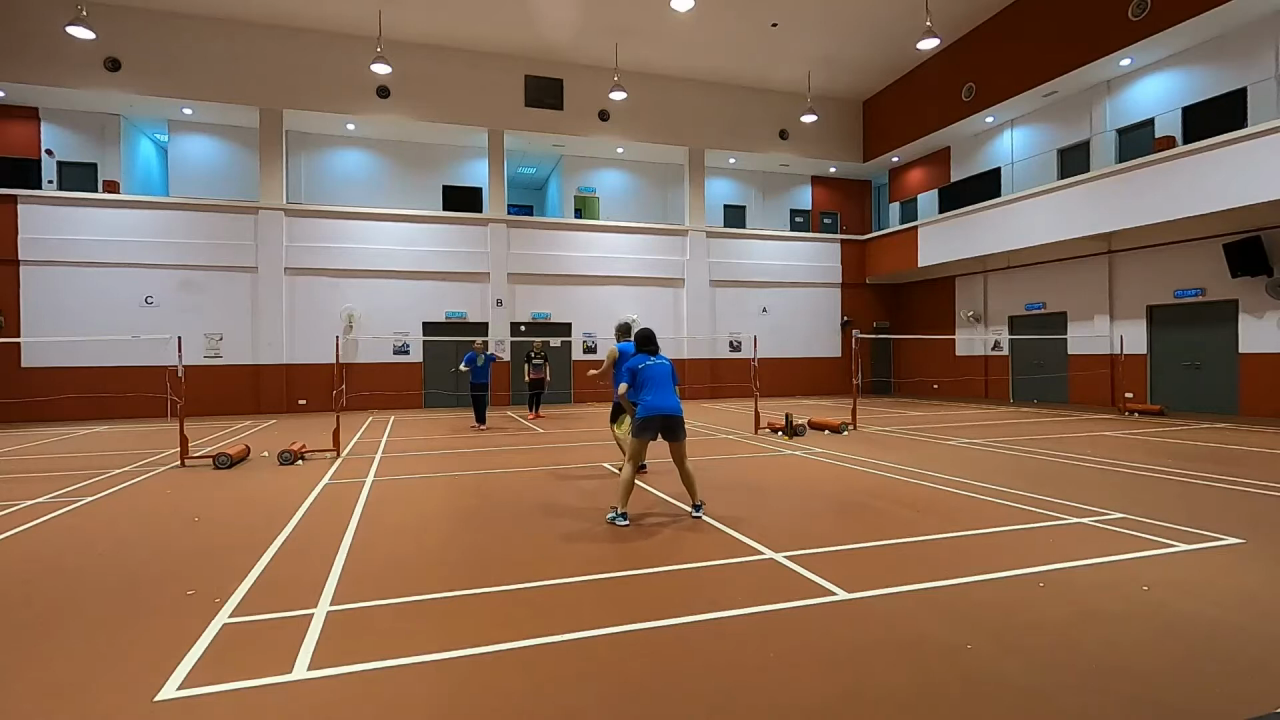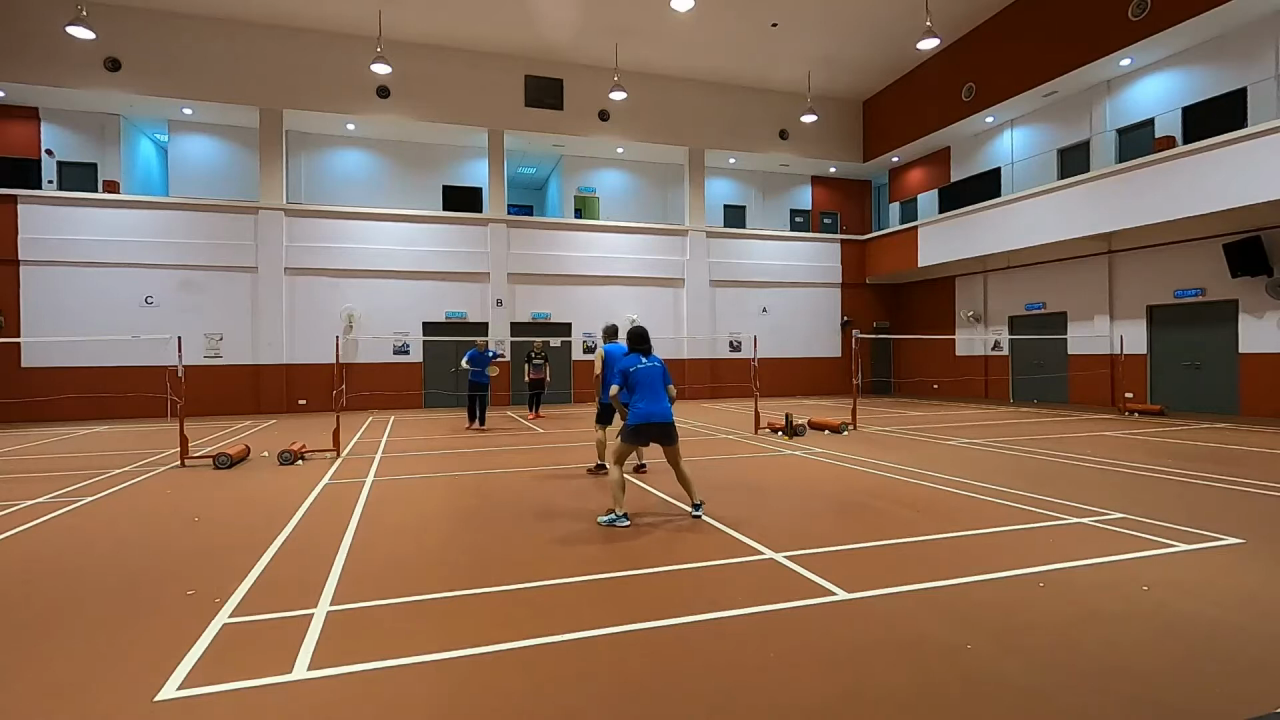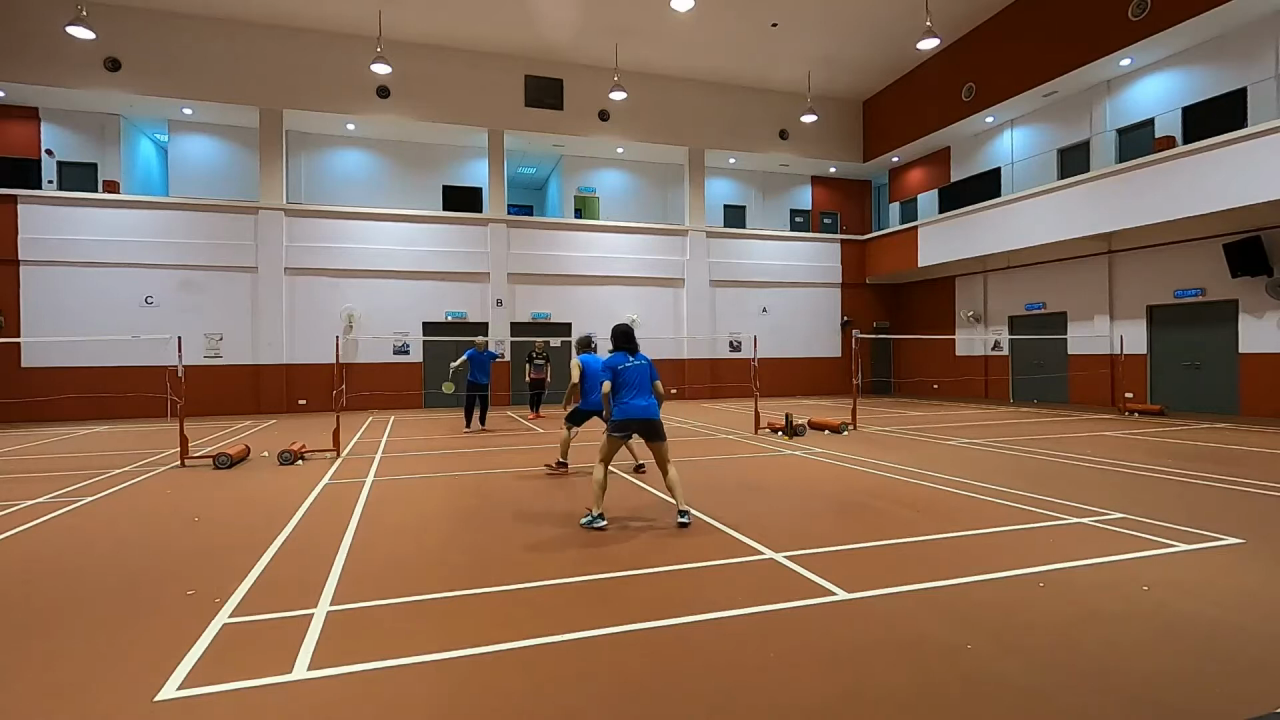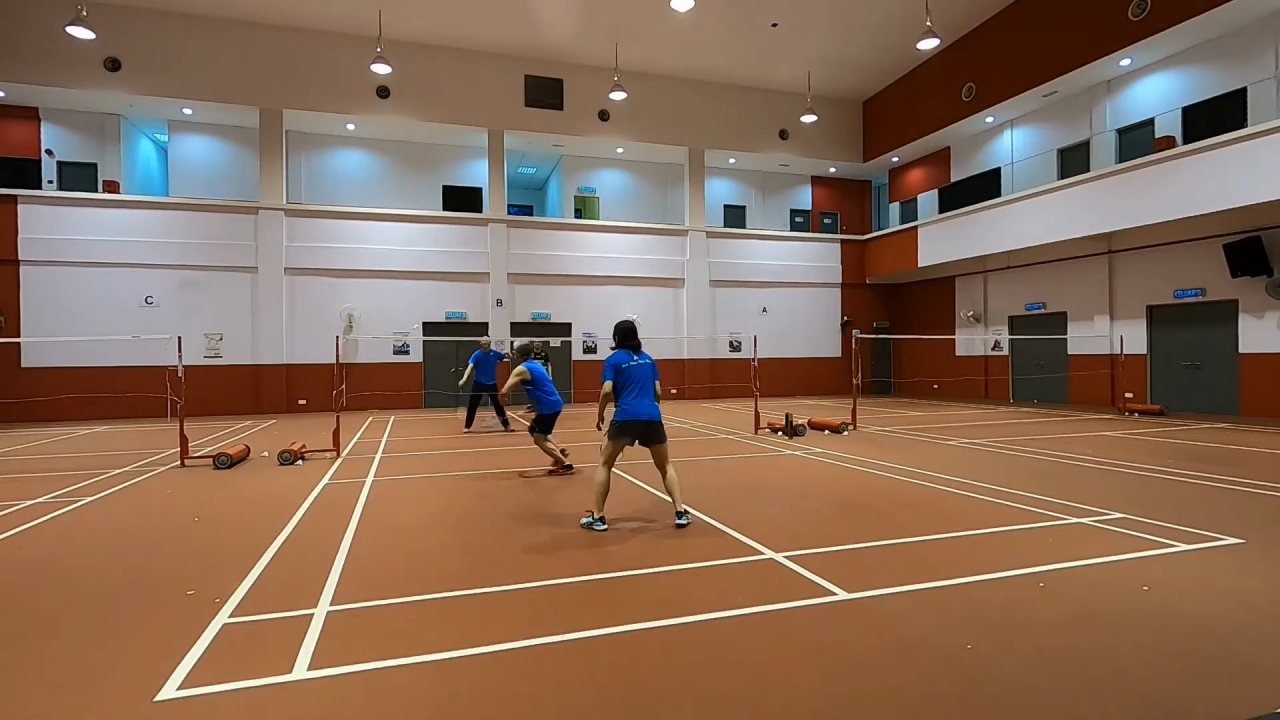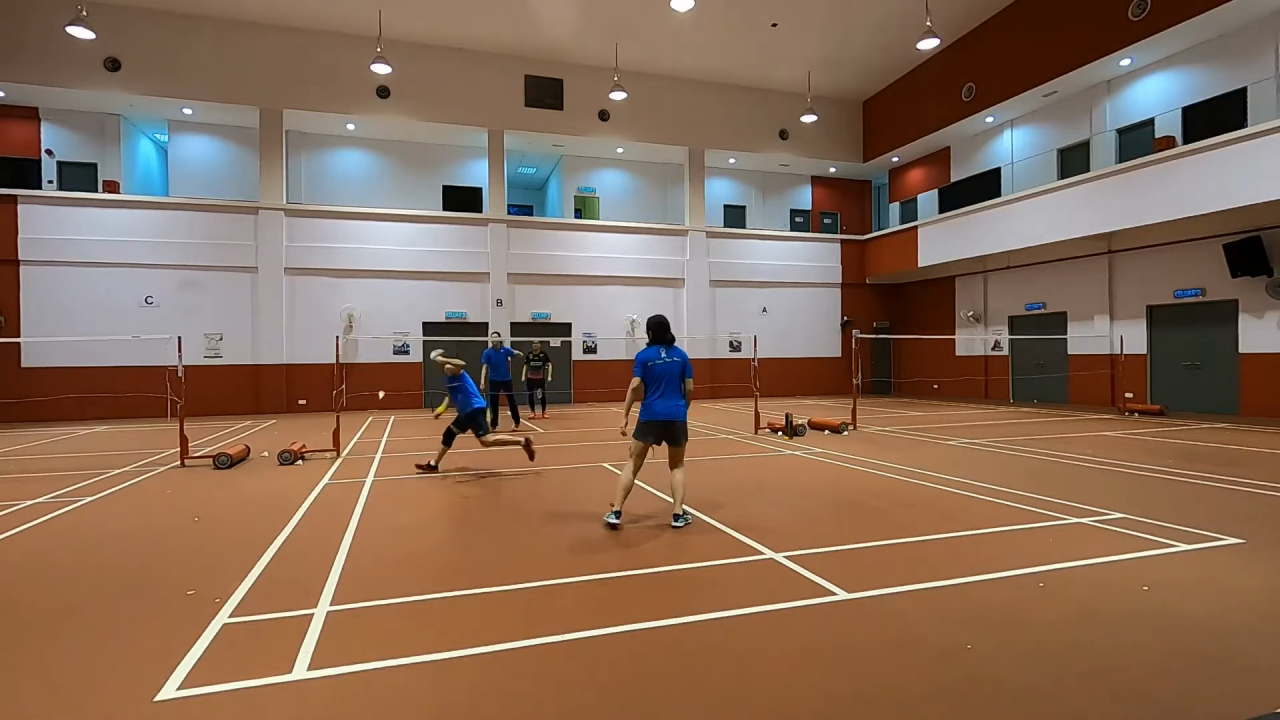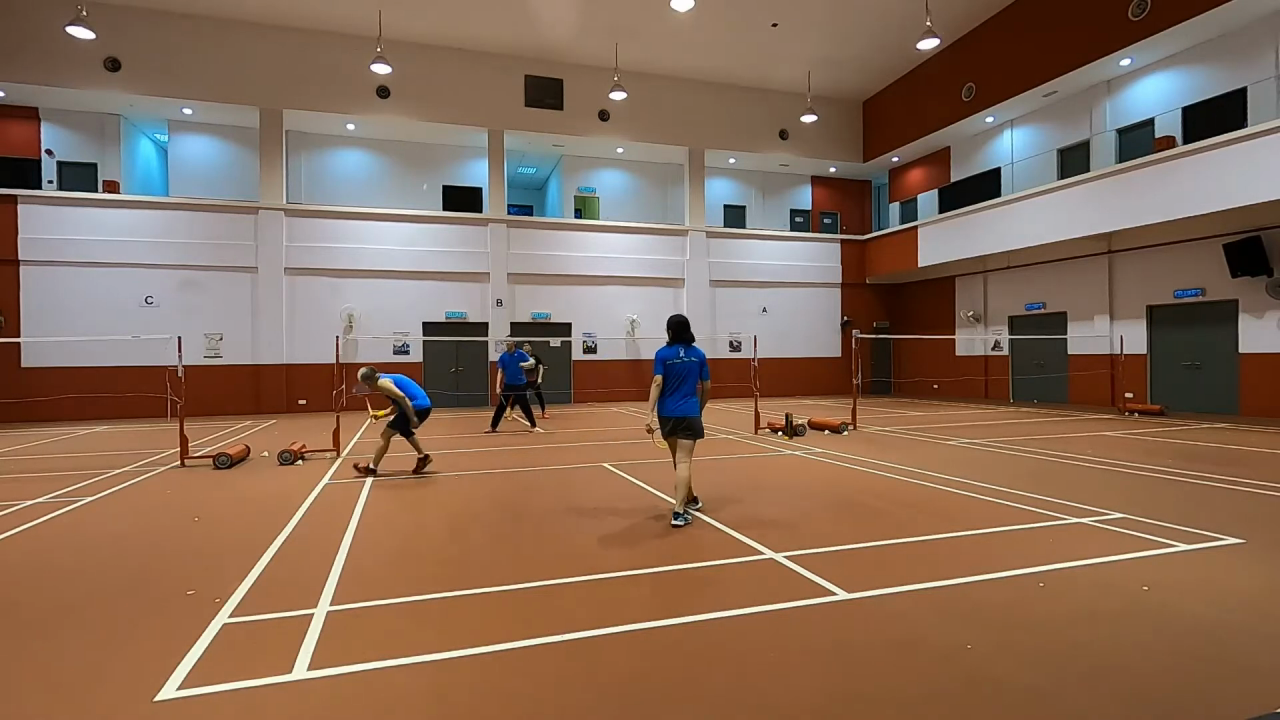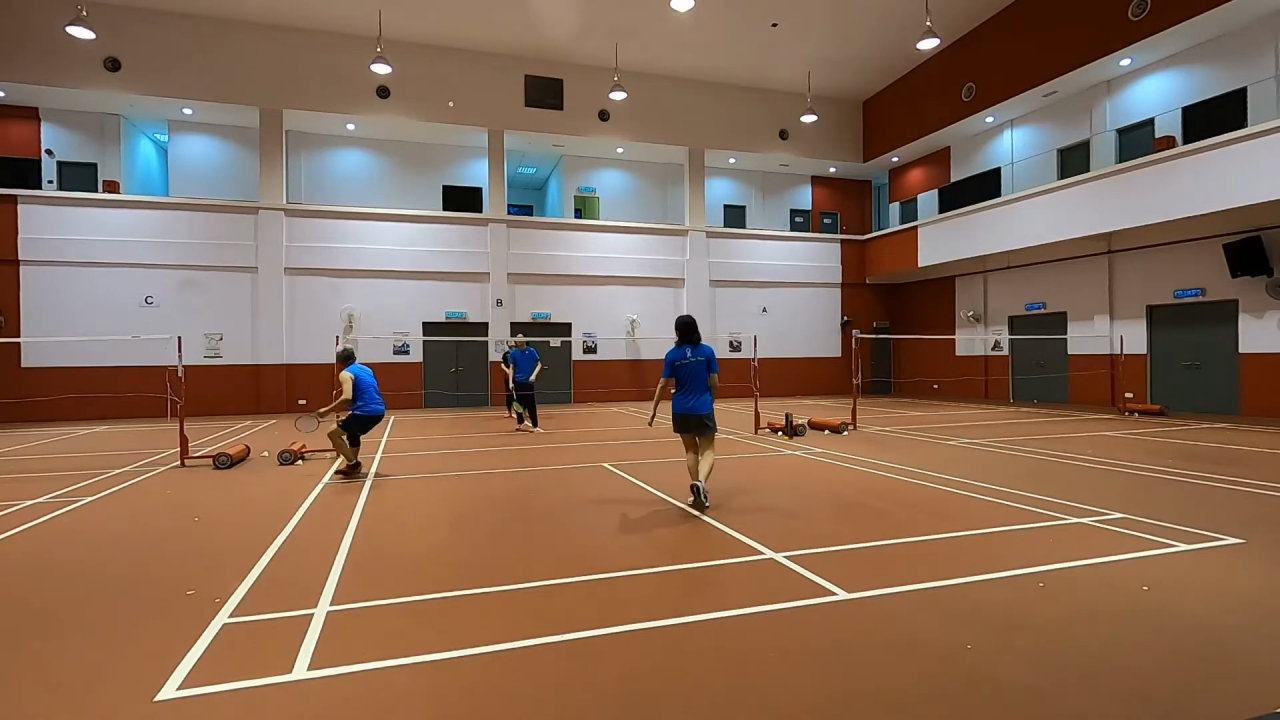
dt=0.3s
person 1, frame 1
left shoulder: (632, 364)
right shoulder: (666, 362)
left elbow: (621, 393)
left wrist: (631, 410)
left hip: (647, 413)
right hip: (674, 412)
left knee: (631, 462)
right knee: (682, 462)
left ankle: (621, 512)
right ankle: (697, 505)
person 1, frame 2
left shoulder: (623, 363)
right shoulder: (659, 362)
left elbow: (612, 393)
right elbow: (672, 395)
left wrist: (622, 412)
left hip: (638, 419)
right hip: (664, 418)
left knee: (616, 462)
right knee: (677, 463)
left ankle: (619, 513)
right ankle: (696, 505)
person 1, frame 3
left shoulder: (610, 362)
right shoulder: (645, 360)
left elbow: (606, 391)
right elbow: (660, 392)
left wrist: (608, 413)
left hip: (623, 416)
right hip: (650, 415)
left knee: (602, 462)
right knee: (666, 465)
left ankle: (596, 514)
right ankle: (683, 511)
person 1, frame 4
left shoulder: (614, 359)
right shoulder: (648, 359)
left elbow: (607, 391)
right elbow: (658, 391)
left wrist: (600, 415)
left hip: (625, 418)
right hip: (652, 417)
left knee: (605, 465)
right knee: (665, 466)
left ankle: (598, 517)
right ankle: (680, 512)
person 1, frame 5
left shoulder: (643, 355)
right shoulder: (681, 355)
left elbow: (635, 386)
right elbow: (690, 389)
left wrist: (625, 417)
right wrist: (682, 410)
left hip: (649, 416)
right hip: (676, 417)
left knee: (633, 464)
right knee: (677, 466)
left ankle: (616, 511)
right ankle: (678, 514)
person 1, frame 6
left shoulder: (663, 354)
right shoulder: (699, 354)
left elbow: (657, 383)
right elbow: (706, 388)
left wrist: (650, 414)
right wrist: (700, 410)
left hip: (667, 414)
right hip: (690, 413)
left knee: (678, 458)
right knee: (684, 462)
left ankle: (690, 497)
right ankle: (679, 511)
person 1, frame 7
left shoulder: (672, 355)
right shoulder: (707, 351)
left elbow: (663, 384)
right elbow: (715, 383)
left wrist: (654, 409)
left hip: (680, 410)
right hip: (703, 409)
left knee: (691, 453)
right knee: (707, 453)
left ankle: (698, 488)
right ankle: (700, 484)
